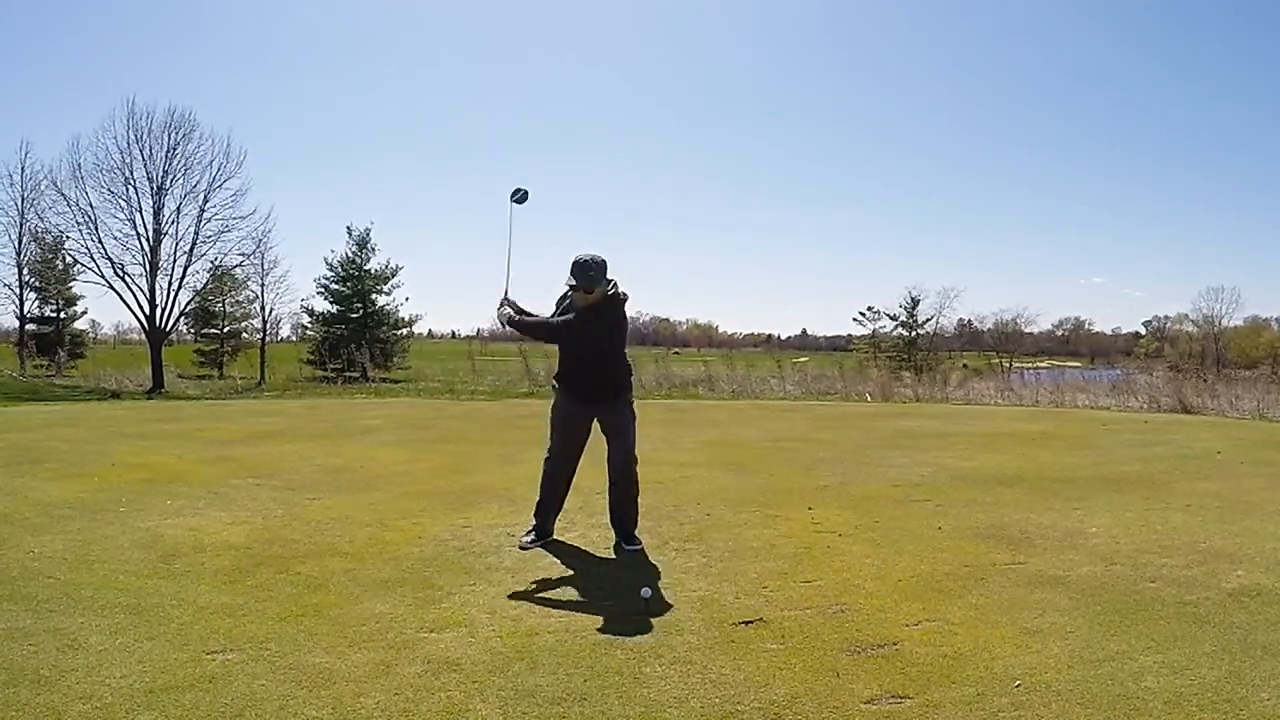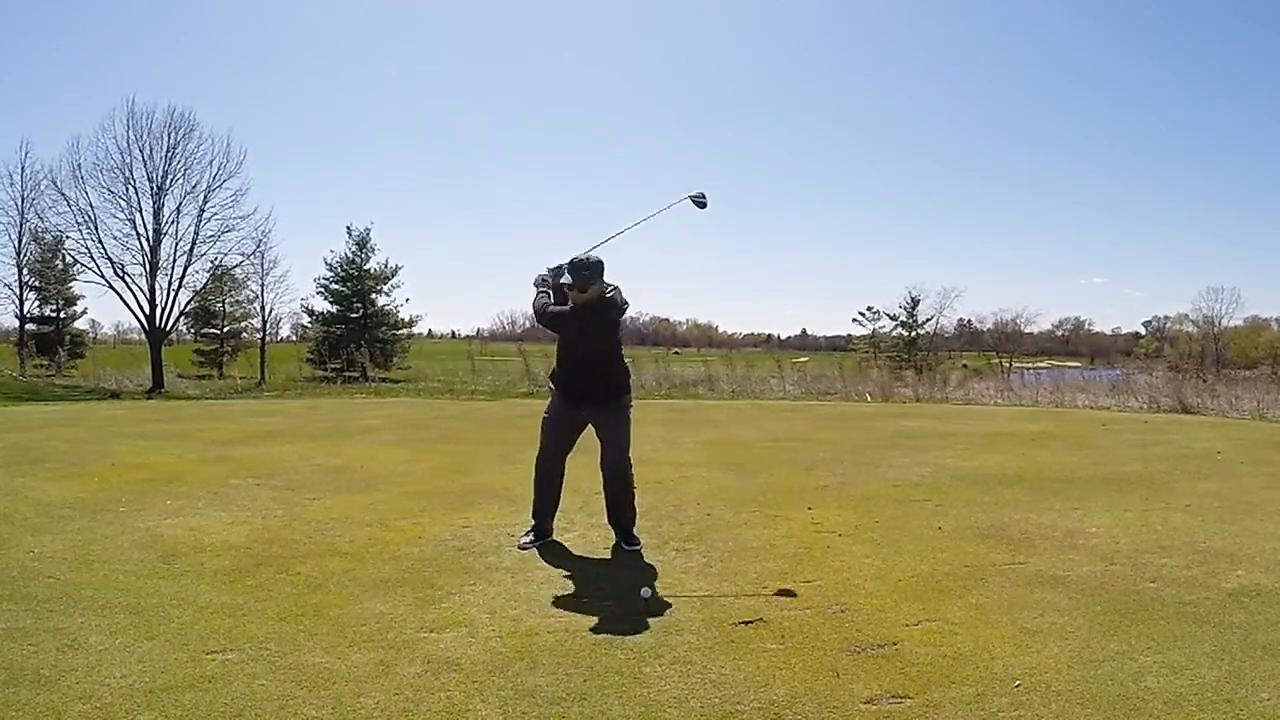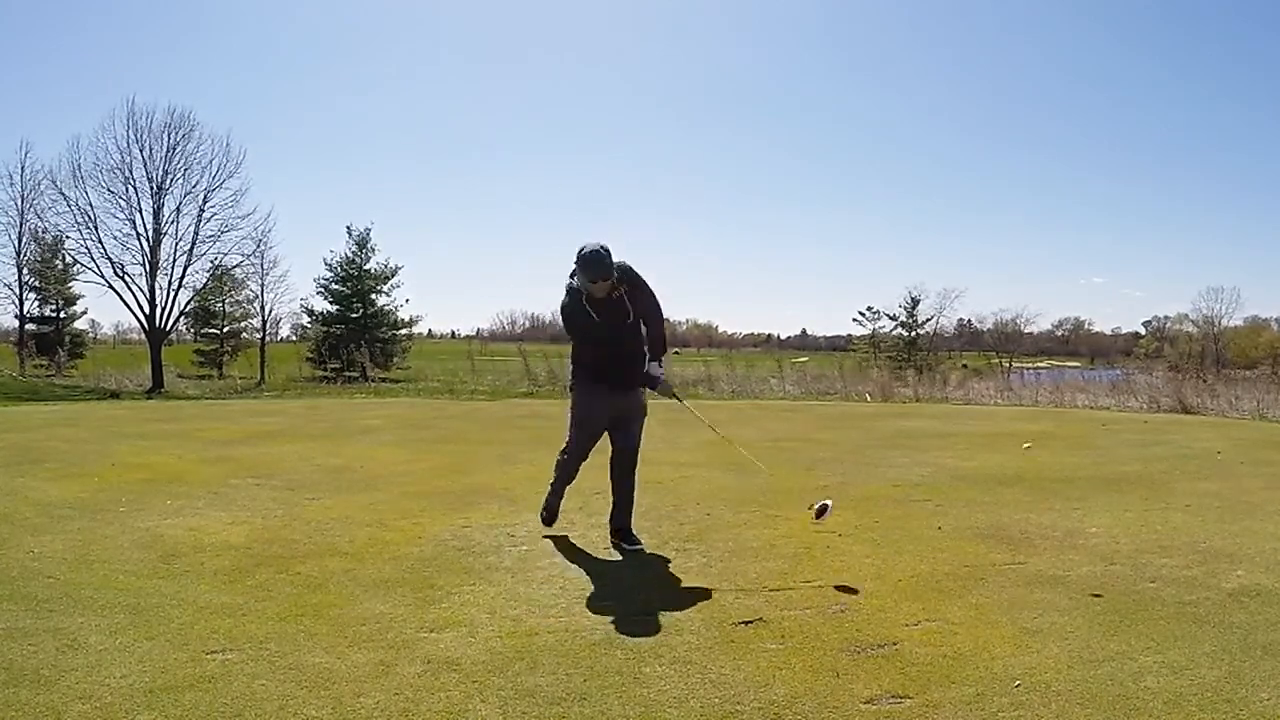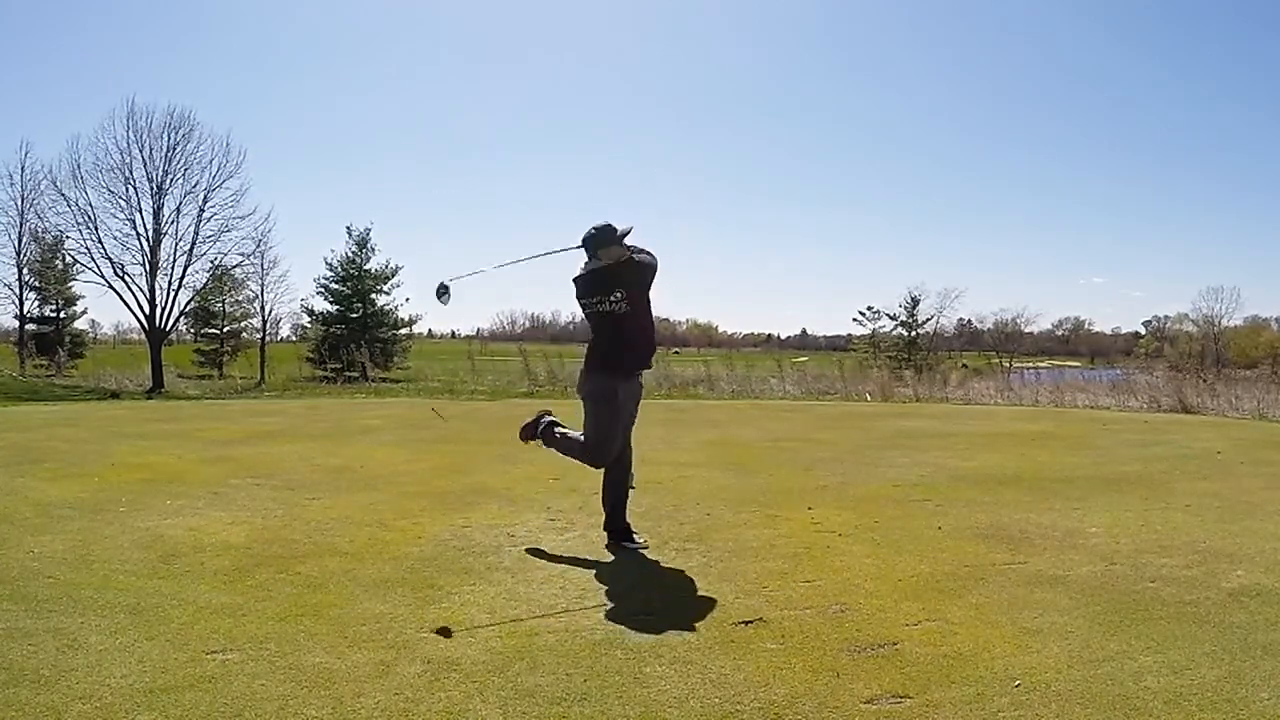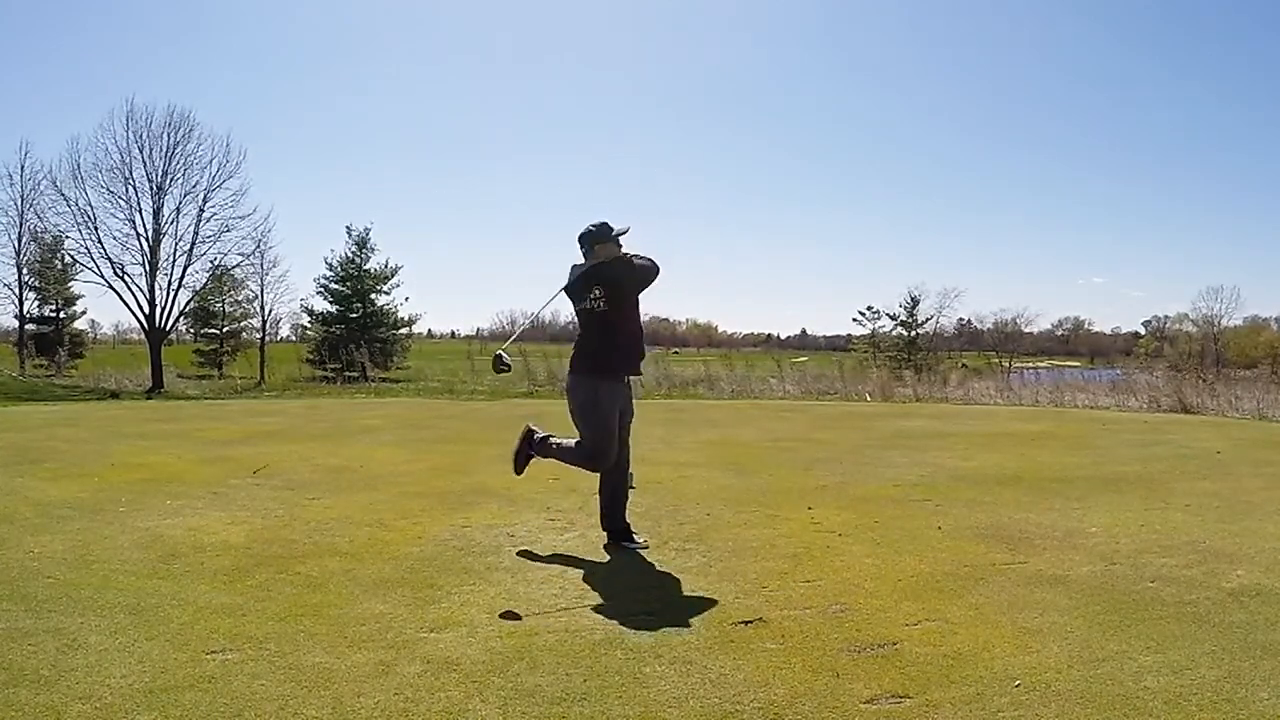
dt=0.3s
person 1, frame 1
left shoulder: (609, 312)
right shoulder: (571, 300)
left elbow: (551, 329)
right elbow: (551, 329)
left wrist: (511, 318)
right wrist: (516, 310)
left hip: (613, 396)
right hip: (572, 394)
left knee: (622, 463)
right knee: (558, 460)
left ankle: (625, 530)
right ankle: (542, 526)
person 1, frame 2
left shoulder: (602, 312)
right shoulder: (573, 297)
left elbow: (549, 315)
left wrist: (545, 285)
right wrist: (551, 284)
left hip: (610, 399)
right hip: (568, 396)
left knee: (616, 465)
right knee: (548, 460)
left ankle: (624, 530)
right ankle: (541, 527)
person 1, frame 3
left shoulder: (624, 275)
right shoulder: (573, 306)
left elbow: (652, 316)
right elbow: (603, 353)
left wrist: (655, 360)
right wrist: (648, 377)
left hip: (630, 387)
right hip: (593, 388)
left knee: (625, 460)
right knee: (575, 452)
left ankle: (621, 528)
right ankle: (556, 493)
person 1, frame 4
left shoulder: (585, 283)
right shoulder: (632, 270)
right elbow: (646, 256)
right wrist: (622, 252)
left hip: (621, 377)
right hip: (608, 379)
left knee: (620, 455)
right knee: (600, 451)
left ankle: (618, 528)
right ankle: (547, 429)
person 1, frame 5
left shoulder: (579, 280)
right shoulder: (619, 271)
right elbow: (651, 267)
right wrist: (617, 256)
left hip: (613, 378)
right hip: (593, 380)
left knee: (618, 458)
right knee: (599, 457)
left ankle: (616, 527)
right ankle: (537, 442)
